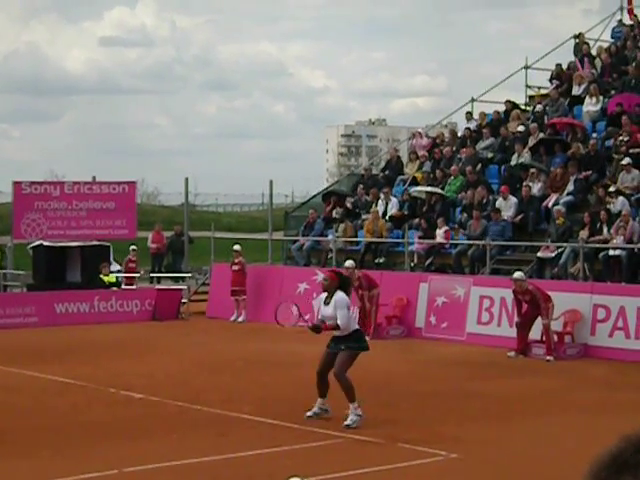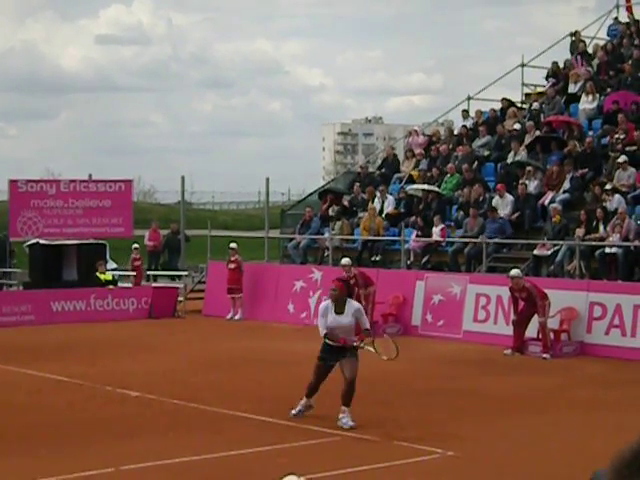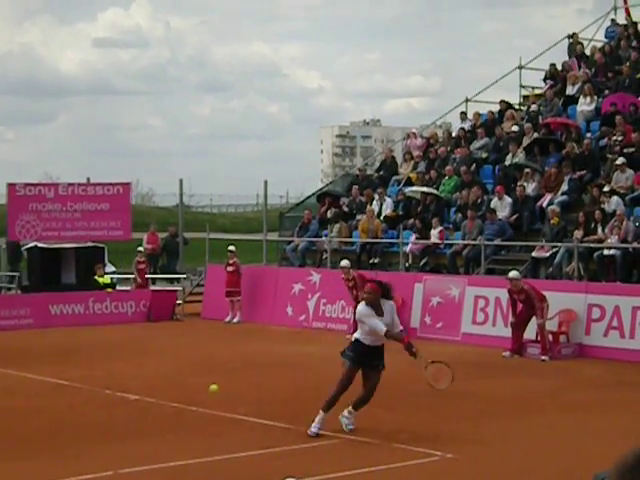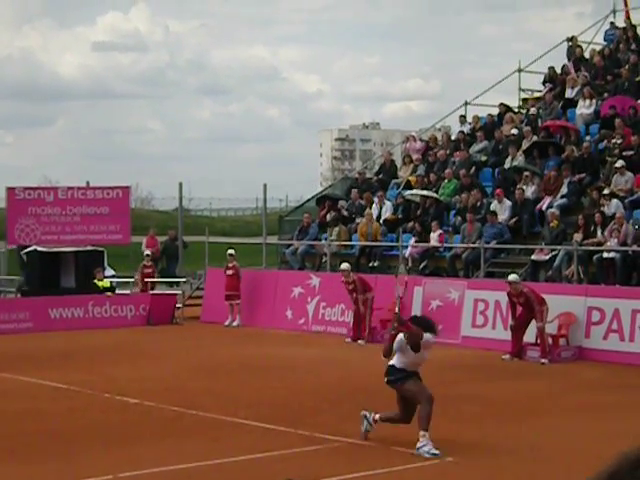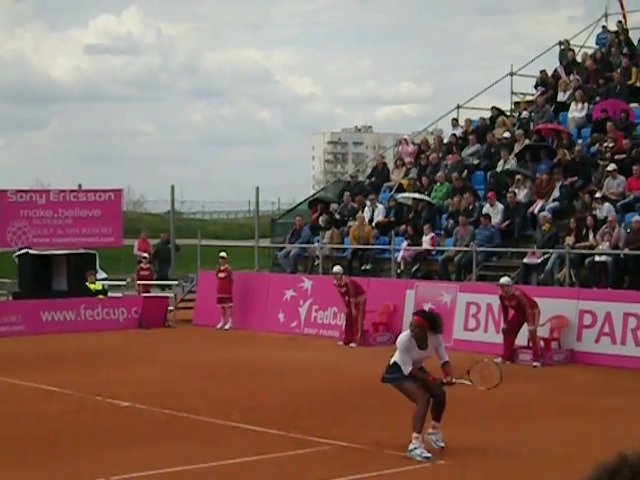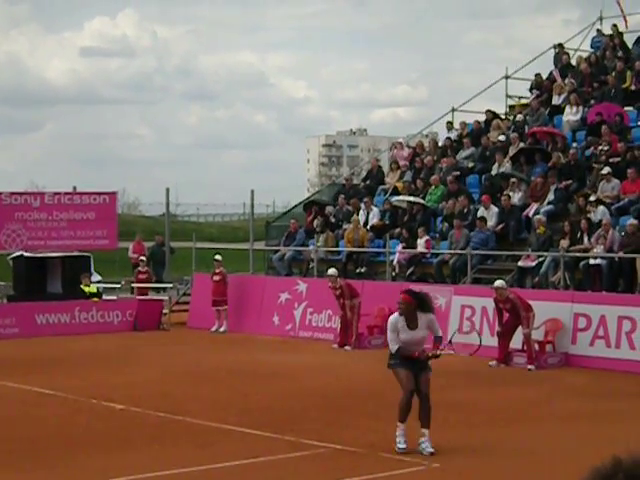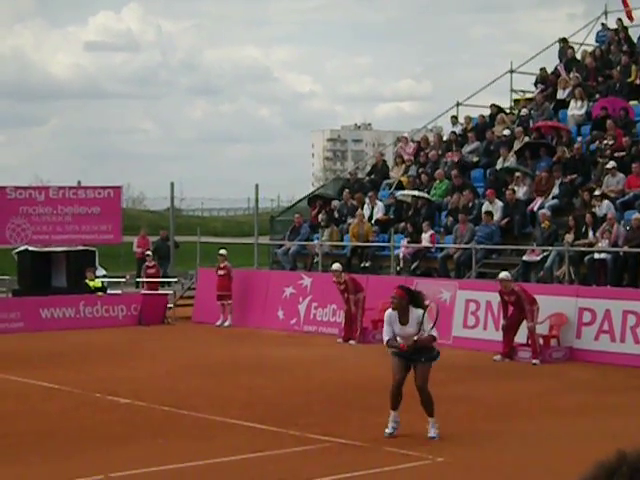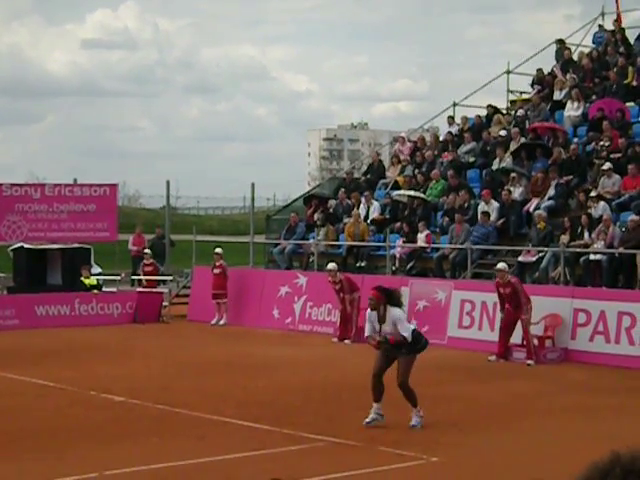
dt=0.3s
person 1, frame 1
left shoulder: (340, 299)
right shoulder: (322, 298)
left elbow: (343, 325)
right elbow: (322, 320)
left wrist: (322, 327)
right wrist: (317, 326)
left hip: (351, 339)
right hip: (337, 339)
left knee: (338, 372)
right knee: (320, 372)
left ankle: (355, 411)
right ankle: (321, 406)
person 1, frame 2
left shoulder: (355, 307)
right shoulder: (325, 306)
left elbow: (366, 327)
right elbow: (324, 332)
left wrist: (360, 339)
right wrist: (343, 341)
left hip: (349, 350)
right hip: (330, 348)
left knee: (350, 379)
right knee: (316, 381)
left ankle: (345, 413)
right ankle: (306, 403)
person 1, frame 3
left shoulder: (390, 305)
right shoulder: (362, 310)
left elbow: (397, 328)
right elbow: (383, 331)
left wrist: (406, 343)
right wrist: (405, 340)
left hip: (376, 352)
right hip: (358, 349)
left knee: (368, 392)
right knee: (342, 387)
left ankle: (348, 415)
right ankle: (320, 418)
person 1, frame 4
left shoulder: (428, 338)
right shoulder: (401, 339)
left elbow: (422, 338)
right elbow: (386, 355)
left wrist: (407, 326)
right wrist: (394, 335)
left hip: (411, 374)
right hip: (397, 374)
left knee: (404, 417)
right knee: (427, 398)
left ankle: (372, 418)
right ankle: (423, 442)
person 1, frame 5
left shoulder: (435, 336)
right shoulder: (404, 339)
left elbow: (444, 359)
right elbow: (407, 369)
left wrist: (448, 376)
right wrist: (431, 379)
left hip: (416, 370)
right hip: (399, 371)
left knee: (440, 394)
right knee: (423, 399)
left ankle: (434, 432)
right ankle: (415, 445)
person 1, frame 6
left shoulder: (428, 317)
right shoulder: (394, 320)
left elbow: (438, 335)
right elbow: (394, 348)
left wrist: (435, 350)
right wrist: (417, 354)
left hip: (420, 361)
right hip: (401, 359)
left knee: (425, 395)
right knee: (409, 390)
left ankle: (425, 439)
right ankle: (400, 433)
person 1, frame 7
left shoulder: (419, 314)
right shoulder: (389, 314)
left elbow: (433, 336)
right elbow: (387, 339)
left wrist: (418, 343)
right wrist: (402, 346)
left hip: (423, 351)
right hip: (401, 351)
left knee: (421, 387)
right knee: (397, 383)
left ankle: (432, 424)
right ankle: (393, 420)
person 1, frame 8
left shoulder: (396, 313)
right shoulder: (370, 313)
left elbow: (407, 337)
right elbow: (368, 335)
left wrist: (388, 341)
right wrist: (375, 342)
left hip: (408, 344)
right hip: (388, 344)
left knee: (402, 382)
right knee: (376, 373)
left ankle: (417, 413)
right ankle: (376, 412)
